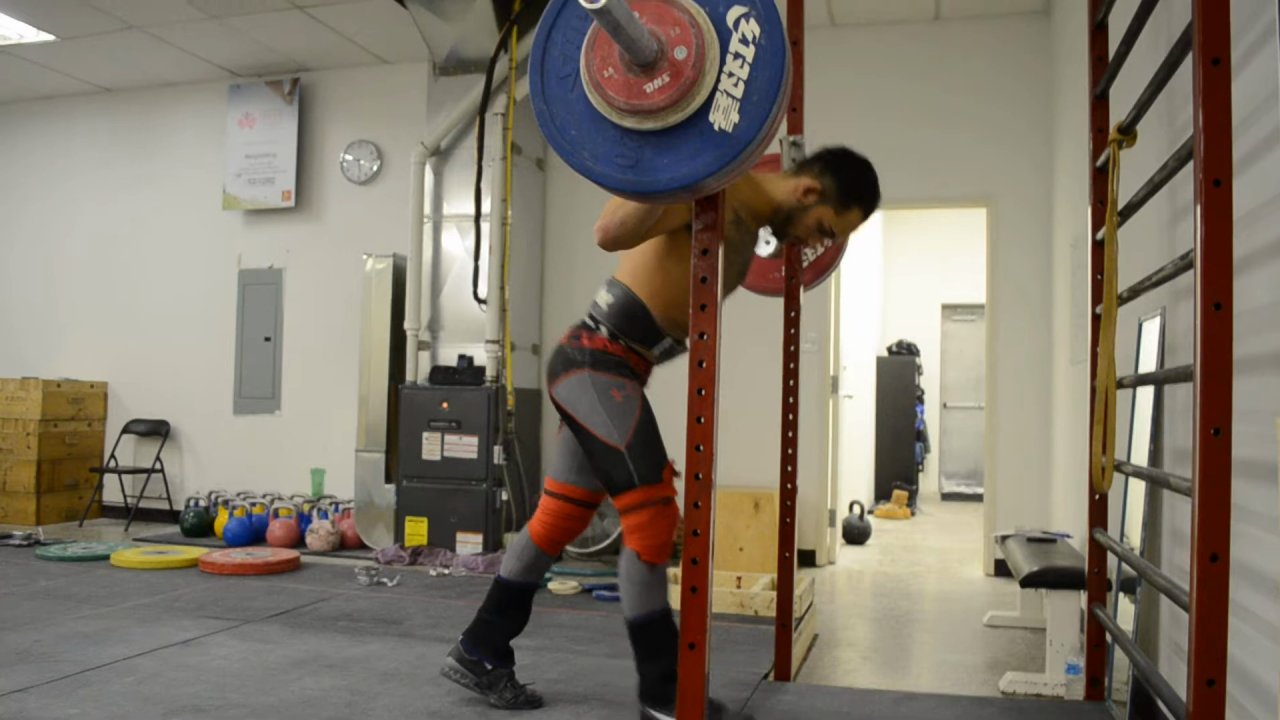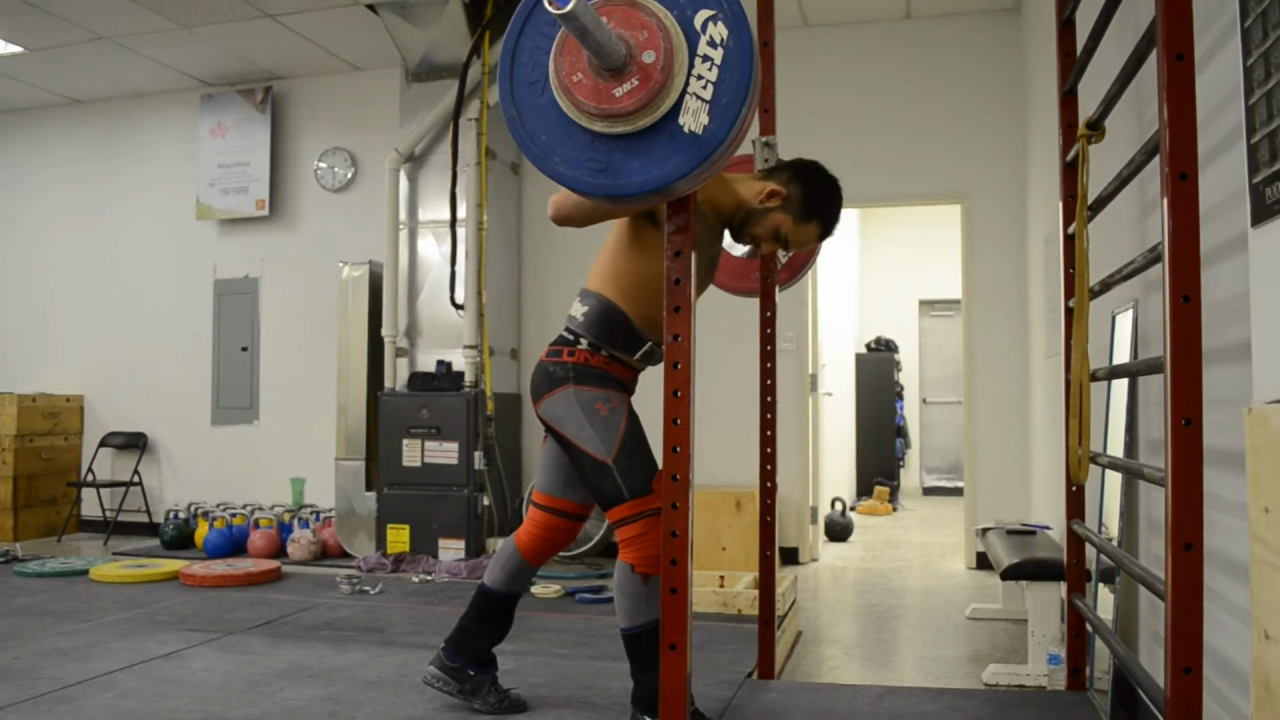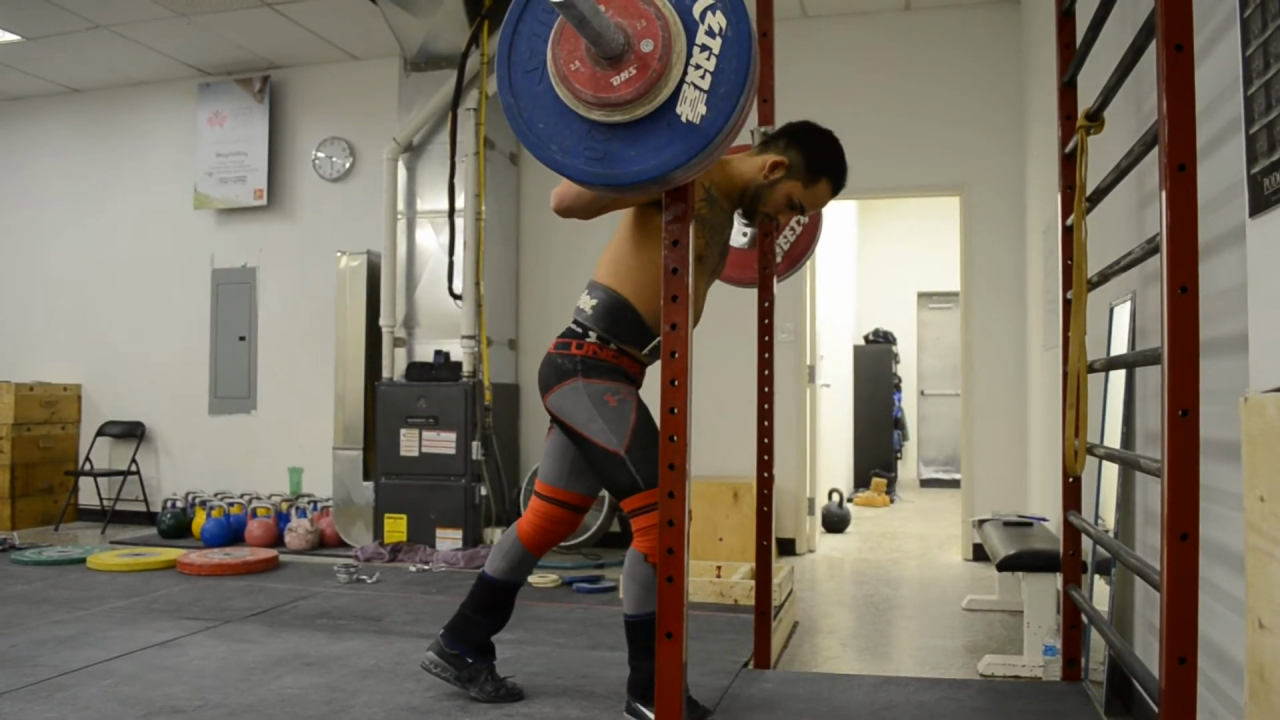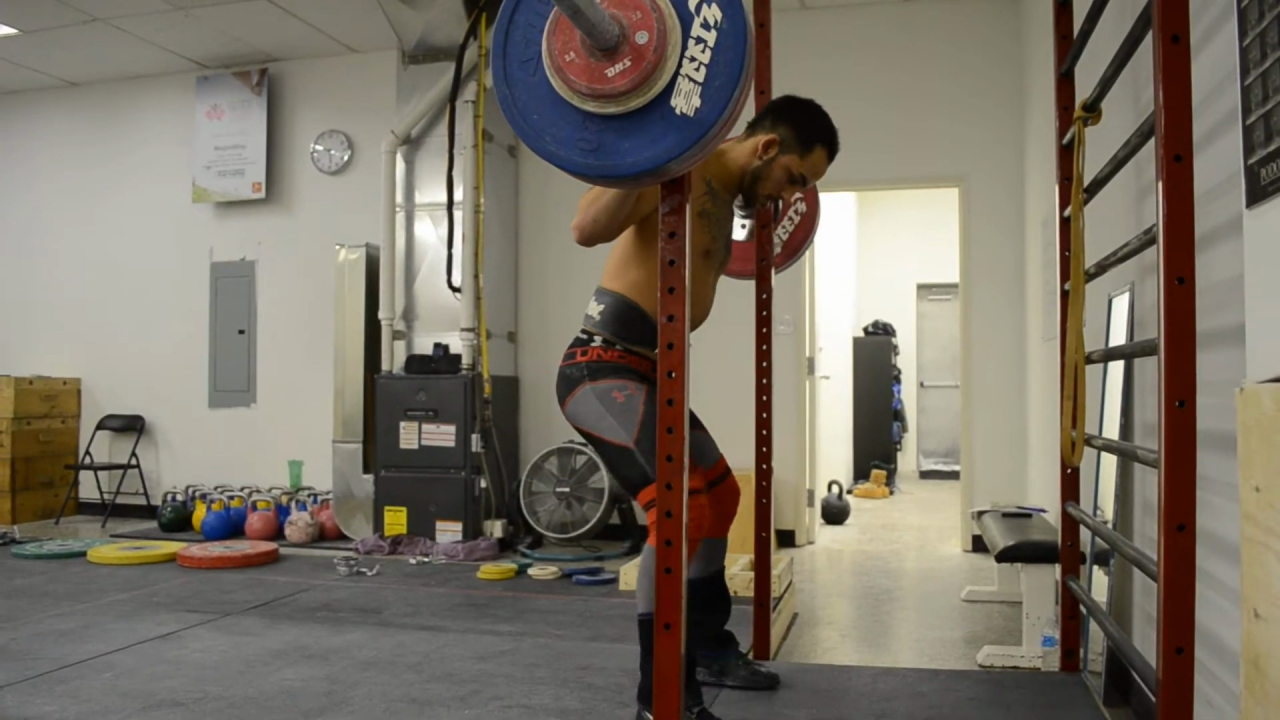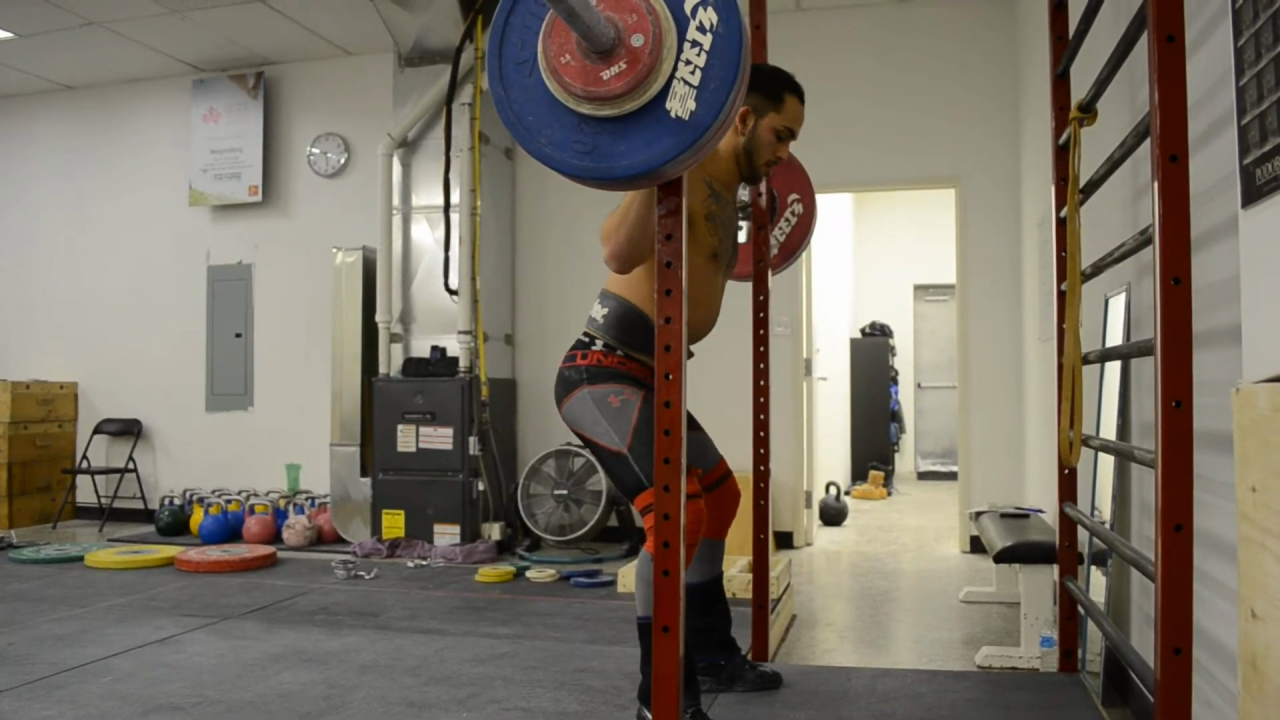
dt=1s
person 1, frame 1
left shoulder: (746, 218)
right elbow: (611, 232)
left hip: (605, 368)
right hip: (595, 362)
left knee: (560, 517)
right knee: (653, 515)
left ankle: (479, 653)
person 1, frame 2
left shoulder: (712, 216)
right elbow: (563, 209)
left hip: (592, 377)
right hip: (580, 372)
left knee: (549, 527)
right knee: (647, 527)
left ankle: (461, 660)
person 1, frame 3
left shoulder: (722, 204)
right elbow: (566, 200)
left hip: (599, 370)
right hip: (588, 364)
left knee: (551, 517)
right knee: (659, 515)
left ankle: (460, 647)
person 1, frame 4
left shoulder: (722, 193)
right shoulder: (681, 167)
right elbow: (587, 227)
left wrist: (754, 218)
left hip: (639, 369)
right hip: (602, 368)
left knee: (717, 494)
right knee: (678, 510)
left ankle: (708, 647)
person 1, frame 5
left shoulder: (726, 193)
right shoulder: (686, 172)
right elbow: (620, 252)
left hip: (641, 375)
right hip: (601, 371)
left knee: (717, 496)
right knee: (677, 509)
left ankle: (712, 656)
